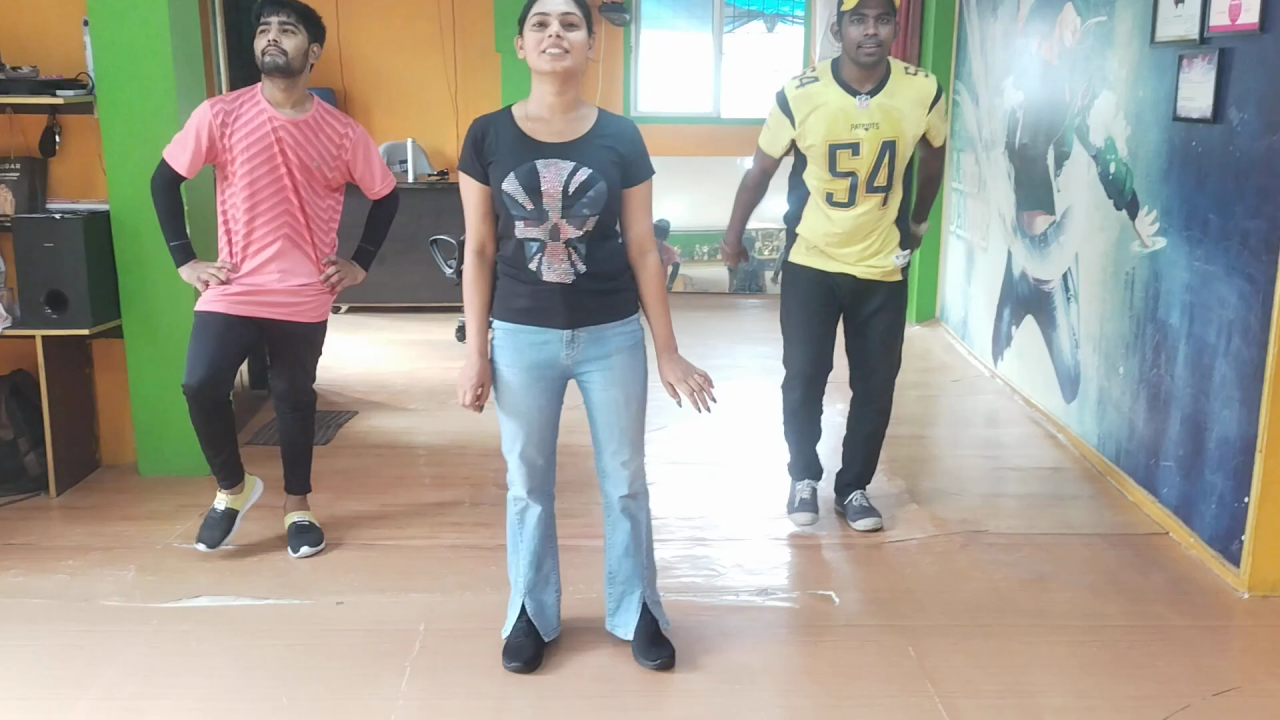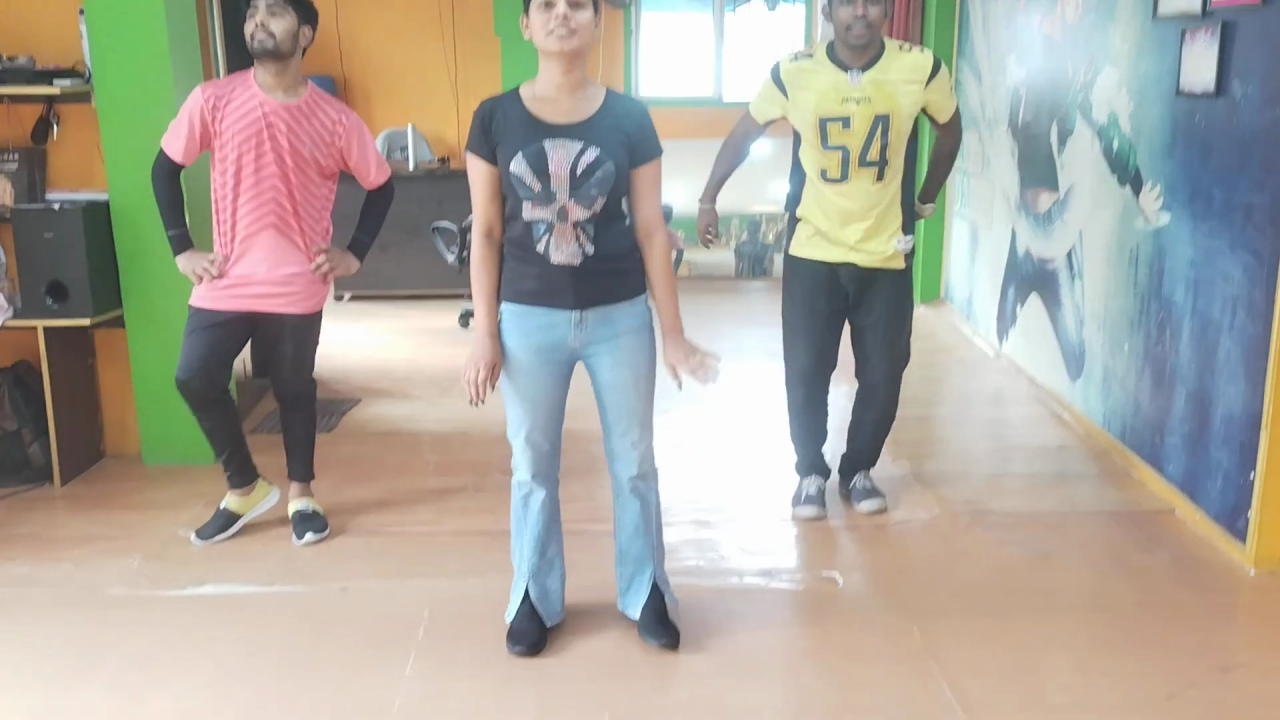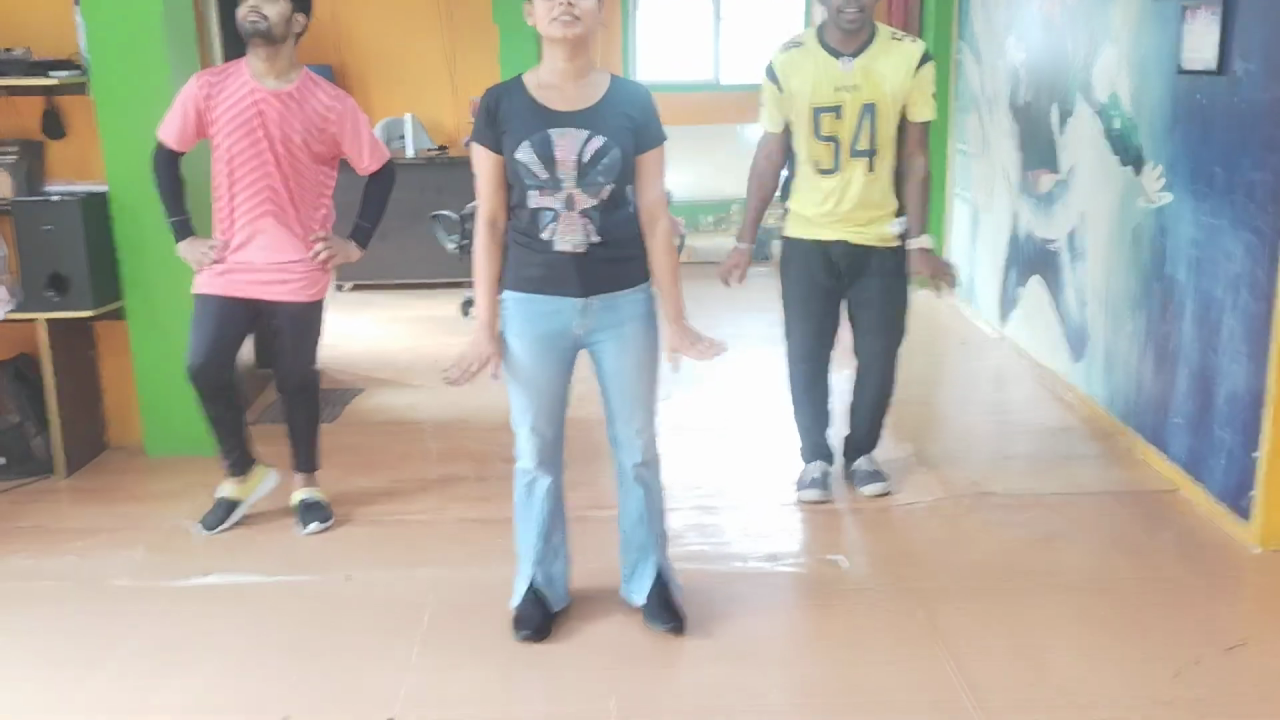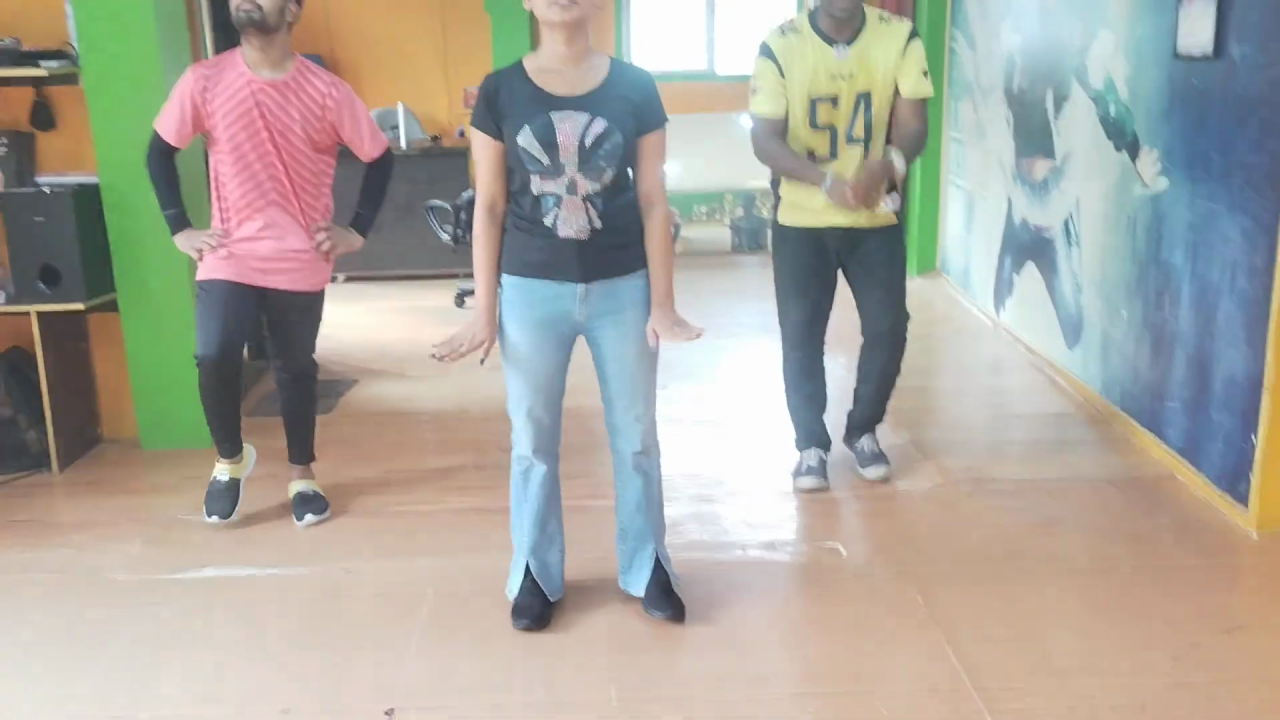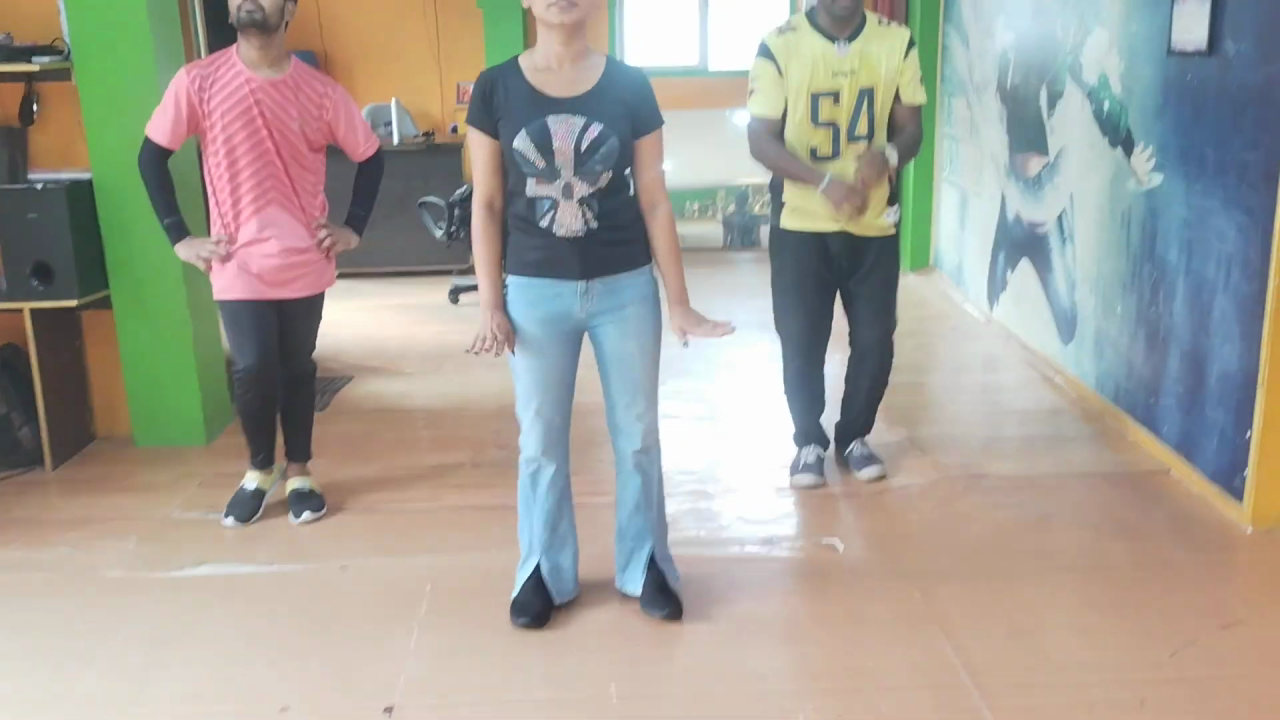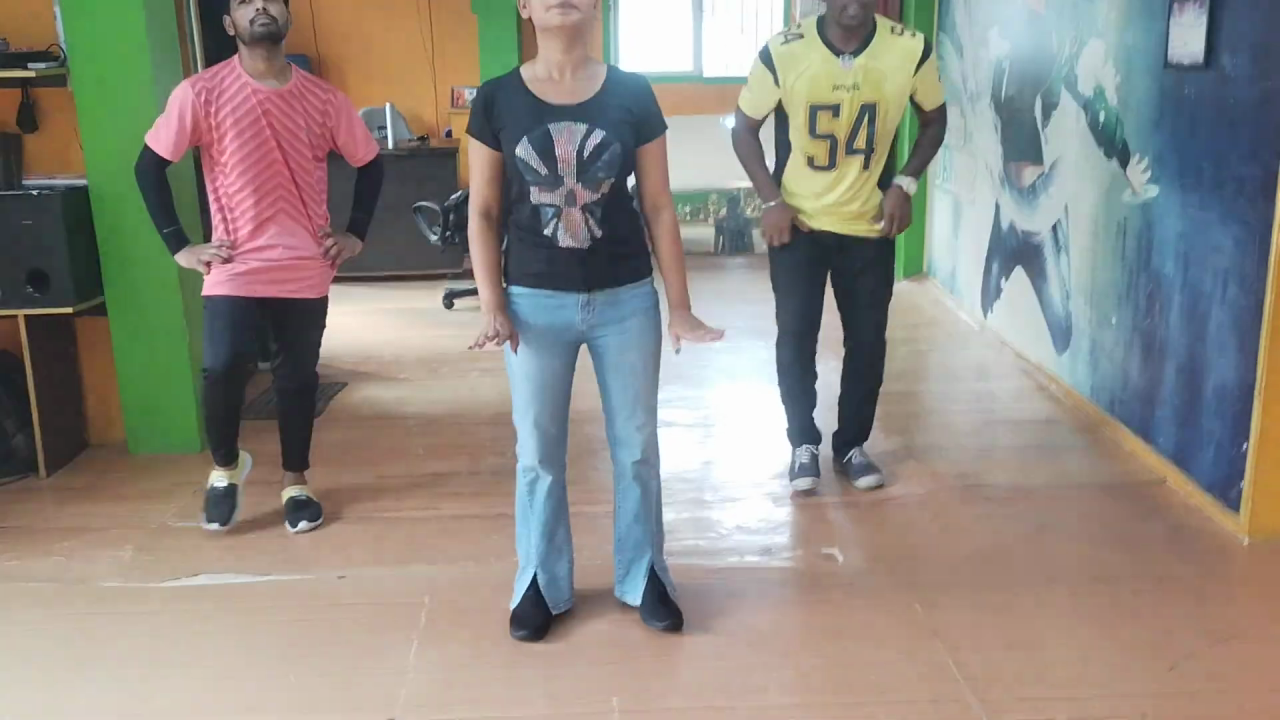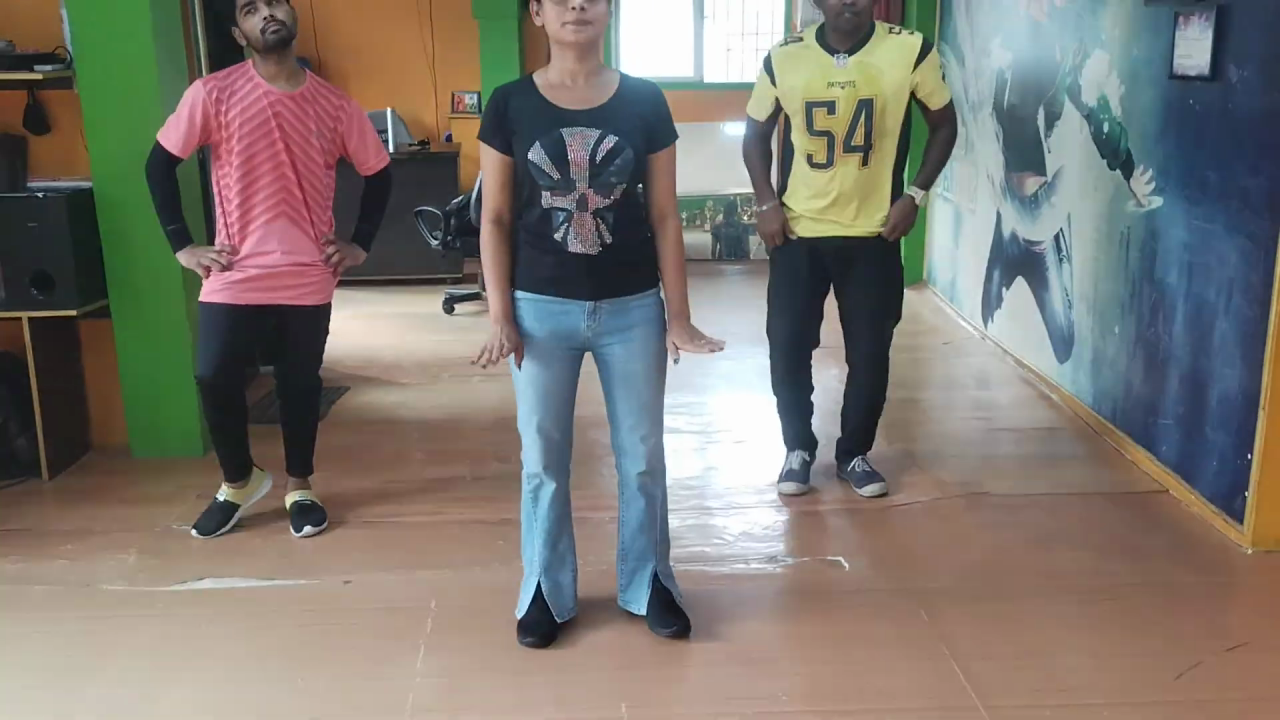
dt=0.2s
person 1, frame 1
left shoulder: (621, 138)
right shoulder: (488, 136)
left elbow: (642, 249)
right elbow: (479, 252)
left wrist: (666, 349)
right wrist: (475, 352)
left hip: (612, 335)
right hip: (522, 336)
left knee: (624, 480)
right knee: (528, 482)
left ankle: (636, 610)
right ankle: (531, 613)
person 1, frame 2
left shoulder: (629, 116)
right shoulder: (495, 117)
left elbow: (651, 229)
right elbow: (486, 233)
left wrist: (673, 330)
right wrist: (485, 333)
left hip: (620, 316)
right hip: (529, 318)
left knee: (634, 460)
right knee: (533, 465)
left ankle: (645, 591)
right ankle: (535, 598)
person 1, frame 3
left shoulder: (634, 102)
right shoulder: (500, 105)
left elbow: (655, 217)
right elbow: (491, 221)
left wrist: (674, 318)
right wrist: (486, 324)
left hip: (622, 303)
right hip: (534, 306)
left knee: (636, 447)
right knee: (536, 451)
left ankle: (649, 578)
right ankle: (539, 584)
person 1, frame 4
left shoulder: (635, 87)
right shoulder: (500, 90)
left elbow: (653, 201)
right elbow: (490, 206)
left wrist: (663, 305)
right wrist: (483, 306)
left hip: (621, 288)
right hip: (532, 290)
left knee: (635, 434)
right knee: (533, 439)
left ankle: (646, 567)
right ankle: (538, 574)
person 1, frame 5
left shoulder: (630, 85)
right shoulder: (496, 88)
left elbow: (653, 199)
right elbow: (487, 204)
left wrist: (679, 299)
right wrist: (491, 304)
left hip: (625, 287)
right hip: (535, 290)
left knee: (637, 433)
right knee: (541, 439)
left ankle: (645, 565)
right ankle: (543, 571)
person 1, frame 6
left shoulder: (633, 94)
right shoulder: (497, 98)
left elbow: (658, 207)
right elbow: (484, 212)
left wrist: (679, 306)
right wrist: (492, 305)
left hip: (626, 299)
right hip: (536, 301)
left knee: (636, 443)
right knee: (538, 450)
left ankle: (643, 574)
right ankle: (541, 583)
person 1, frame 7
left shoulder: (645, 102)
right shoulder: (510, 104)
left elbow: (664, 217)
right elbow: (496, 219)
left wrist: (679, 316)
right wrist: (500, 317)
left hip: (632, 308)
right hip: (542, 308)
left knee: (641, 453)
right knee: (543, 458)
left ankle: (649, 583)
right ankle: (545, 591)
person 2, frame 1
left shoulder: (342, 132)
right shoulder: (220, 114)
left elbow: (385, 195)
right elbow: (164, 180)
left wrist: (360, 263)
right wrist: (185, 260)
left hip: (304, 294)
right hip: (235, 287)
left knee: (295, 398)
right knee: (201, 383)
left ankle: (297, 507)
right ankle: (233, 486)
person 2, frame 2
left shoulder: (333, 117)
right shoulder: (212, 100)
left elbow: (381, 184)
right elbow: (165, 168)
left wrist: (355, 252)
right wrist: (181, 249)
left hip: (296, 283)
right hip: (226, 278)
left knee: (294, 387)
right knee: (196, 380)
left ankle: (301, 494)
right ankle: (246, 488)
person 2, frame 3
left shoulder: (329, 102)
right shoulder: (208, 88)
left elbow: (380, 171)
right elbow: (165, 156)
left wrist: (356, 241)
right wrist: (183, 236)
left hip: (298, 269)
right hip: (228, 264)
left knee: (297, 376)
right knee: (205, 366)
left ankle: (306, 483)
right ankle: (244, 475)
person 2, frame 4
left shoulder: (326, 90)
right shoulder: (203, 81)
left elbow: (379, 157)
right elbow: (160, 150)
left wrist: (357, 230)
right wrist: (180, 228)
left hip: (301, 257)
right hip: (231, 253)
left knee: (296, 365)
right knee: (213, 355)
left ankle: (302, 475)
right ankle: (229, 458)
person 2, frame 5
left shoulder: (321, 91)
right shoulder: (197, 81)
left elbow: (370, 158)
right elbow: (151, 156)
left wrist: (353, 228)
right wrist: (180, 237)
left hip: (305, 259)
right hip: (239, 259)
left knee: (296, 365)
right knee: (253, 366)
left ankle: (298, 472)
right ankle: (259, 468)
person 2, frame 6
left shoulder: (323, 99)
right shoulder: (201, 92)
left elbow: (369, 163)
right elbow: (149, 167)
left wrist: (356, 234)
right wrist: (180, 246)
left hip: (307, 266)
right hip: (238, 263)
left knee: (297, 373)
right knee: (222, 365)
left ankle: (295, 481)
right ankle: (226, 465)
person 2, frame 7
left shoulder: (335, 105)
right shoulder: (212, 94)
left elbow: (378, 173)
right elbow: (160, 164)
left wrist: (360, 244)
right wrist: (182, 245)
left hip: (308, 273)
right hip: (236, 270)
left knee: (300, 380)
right knee: (215, 375)
left ankle: (299, 486)
right ankle: (239, 481)
person 3, frame 1
left shoulder: (922, 90)
right shoulder: (800, 93)
left elbow: (934, 157)
right elbow: (762, 167)
left wrist: (917, 222)
right wrist: (733, 233)
left hip: (882, 269)
right hip: (813, 264)
left knee: (876, 384)
right knee: (804, 373)
left ankle: (854, 487)
right ankle: (804, 476)
person 3, frame 2
left shoulder: (922, 67)
right shoulder: (793, 72)
left elbow: (948, 132)
right elbow: (745, 130)
left wrist: (925, 200)
right wrist: (708, 198)
left hip: (885, 255)
right hip: (813, 253)
left knee: (883, 374)
right knee: (806, 370)
left ankle: (859, 470)
right ankle: (811, 472)
person 3, frame 3
left shoulder: (911, 57)
right shoulder: (786, 61)
left elbow: (917, 154)
right elbow: (769, 157)
left wrist: (919, 240)
right wrist: (745, 239)
left hip: (882, 237)
right hip: (808, 236)
left knee: (879, 353)
right knee: (806, 352)
left ankle: (861, 452)
right ankle: (815, 457)
person 3, frame 4
right shoulder: (780, 45)
left elbow: (913, 129)
right elbow: (764, 140)
left wrist: (891, 163)
right wrist: (828, 180)
left hip: (875, 218)
right hip: (801, 219)
left knee: (888, 328)
right knee: (801, 335)
left ankle: (863, 430)
right ankle: (812, 444)
person 3, frame 5
left shoulder: (896, 42)
right shoulder: (779, 47)
left elbow: (910, 130)
right elbow: (762, 140)
left wrist: (883, 157)
right wrist: (826, 182)
left hip: (874, 227)
right hip: (802, 226)
left knee: (874, 341)
right knee: (801, 341)
left ankle: (853, 436)
right ankle: (809, 442)
person 3, frame 6
left shoulder: (911, 49)
right shoulder: (781, 53)
left elbow: (935, 122)
right elbow: (743, 128)
left wrist: (904, 185)
right wrist: (770, 200)
left hip: (870, 227)
right hip: (798, 223)
left knee: (867, 339)
right knee: (795, 333)
left ankle: (851, 444)
right ankle: (803, 442)
person 3, frame 7
left shoulder: (911, 50)
right shoulder: (783, 59)
left elbow: (945, 127)
right elbow: (756, 135)
left wrist: (914, 194)
right wrist: (765, 205)
left hip: (873, 236)
right hip: (798, 233)
left knee: (870, 351)
right knee: (787, 344)
left ankle: (854, 453)
right ankle: (799, 448)
person 4, frame 1
left shoulder: (1082, 84)
right shoulder: (1019, 82)
left elbow: (1108, 157)
left wrist: (1136, 218)
left hip: (1056, 246)
right hip: (1021, 243)
left knee: (1067, 365)
right knee: (999, 351)
person 4, frame 2
left shoulder: (1084, 67)
right shoulder: (1022, 61)
left elbow: (1112, 132)
left wrist: (1140, 194)
left hip: (1060, 222)
right hip: (1025, 219)
left knee: (1072, 340)
right knee: (1005, 326)
person 4, frame 3
left shoulder: (1083, 45)
right shoulder: (1022, 40)
left elbow: (1113, 112)
left wrist: (1141, 171)
left hip: (1061, 202)
right hip: (1027, 200)
left knee: (1074, 320)
right knee: (1009, 308)
person 4, frame 4
left shoulder: (1076, 30)
left elbow: (1107, 98)
left wrist: (1137, 157)
left hip: (1055, 190)
right hip: (1020, 187)
left knee: (1070, 310)
right knee: (1002, 298)
person 4, frame 5
left shoulder: (1073, 28)
right shoulder: (1015, 25)
left elbow: (1102, 95)
left wrist: (1130, 153)
left hip: (1050, 185)
right hip: (1016, 183)
left knee: (1064, 303)
right knee: (996, 292)
person 4, frame 6
left shoulder: (1068, 40)
right shoulder: (1007, 33)
left elbow: (1097, 105)
left wrist: (1128, 165)
left hip: (1044, 198)
right hip: (1009, 194)
left knee: (1059, 316)
right knee: (990, 302)
person 4, frame 7
left shoulder: (1070, 48)
right shoulder: (1011, 44)
left elbow: (1100, 116)
left wrist: (1130, 175)
left hip: (1047, 209)
right hip: (1010, 204)
left knee: (1061, 330)
right knee: (991, 313)
